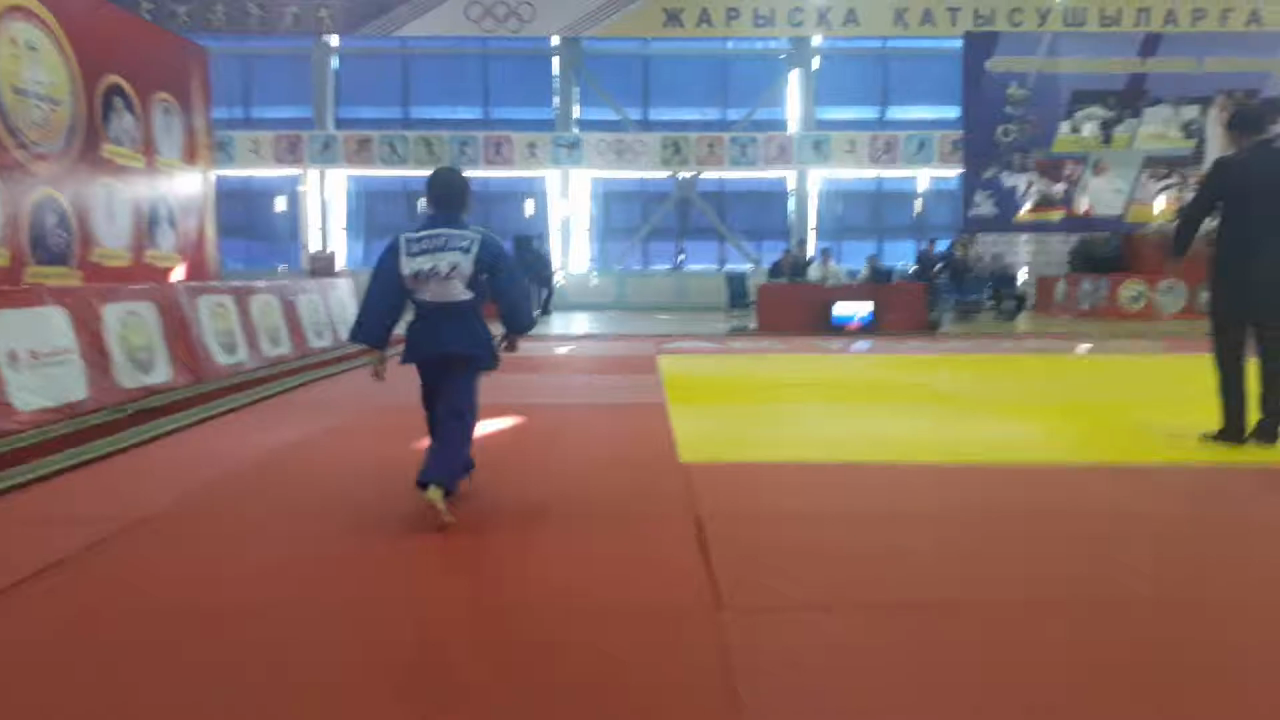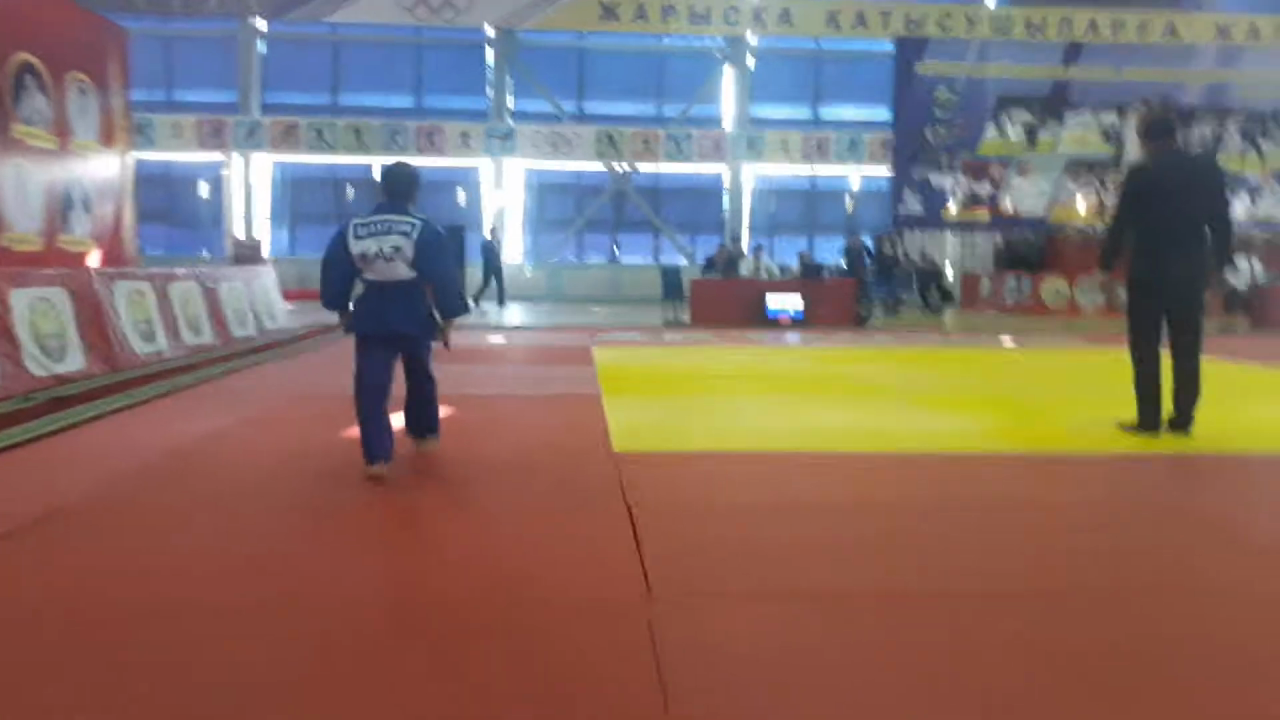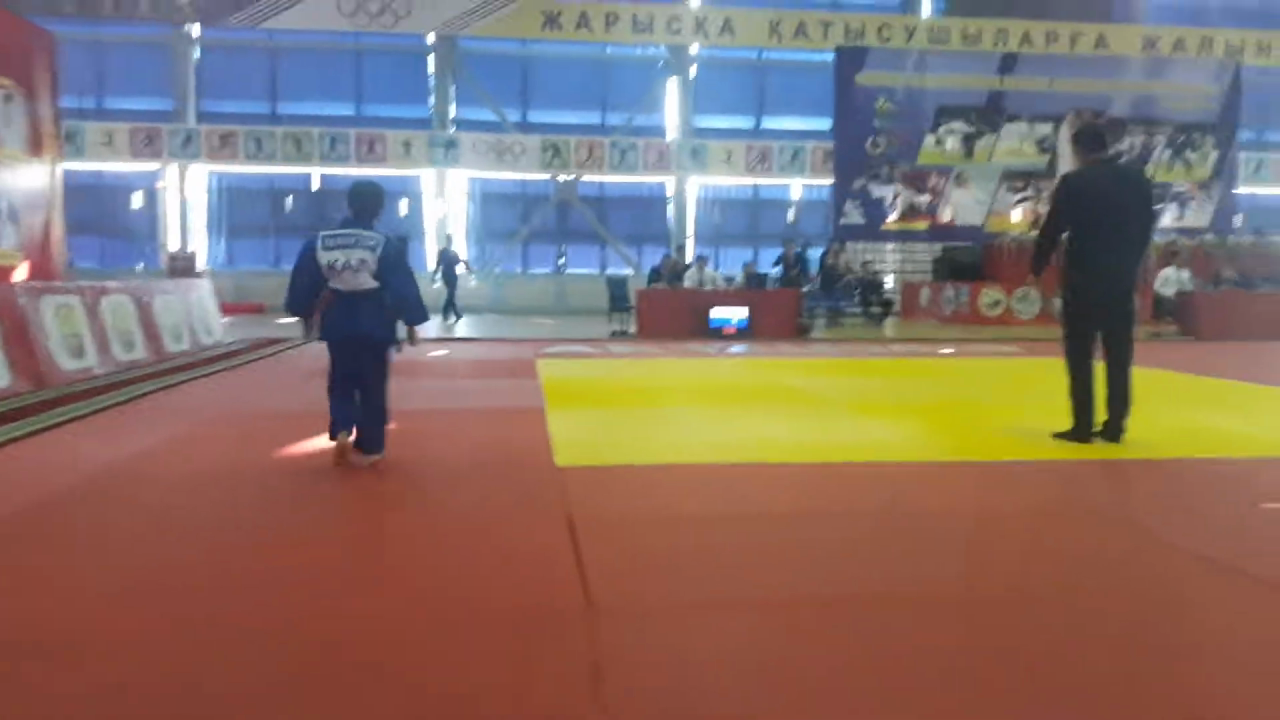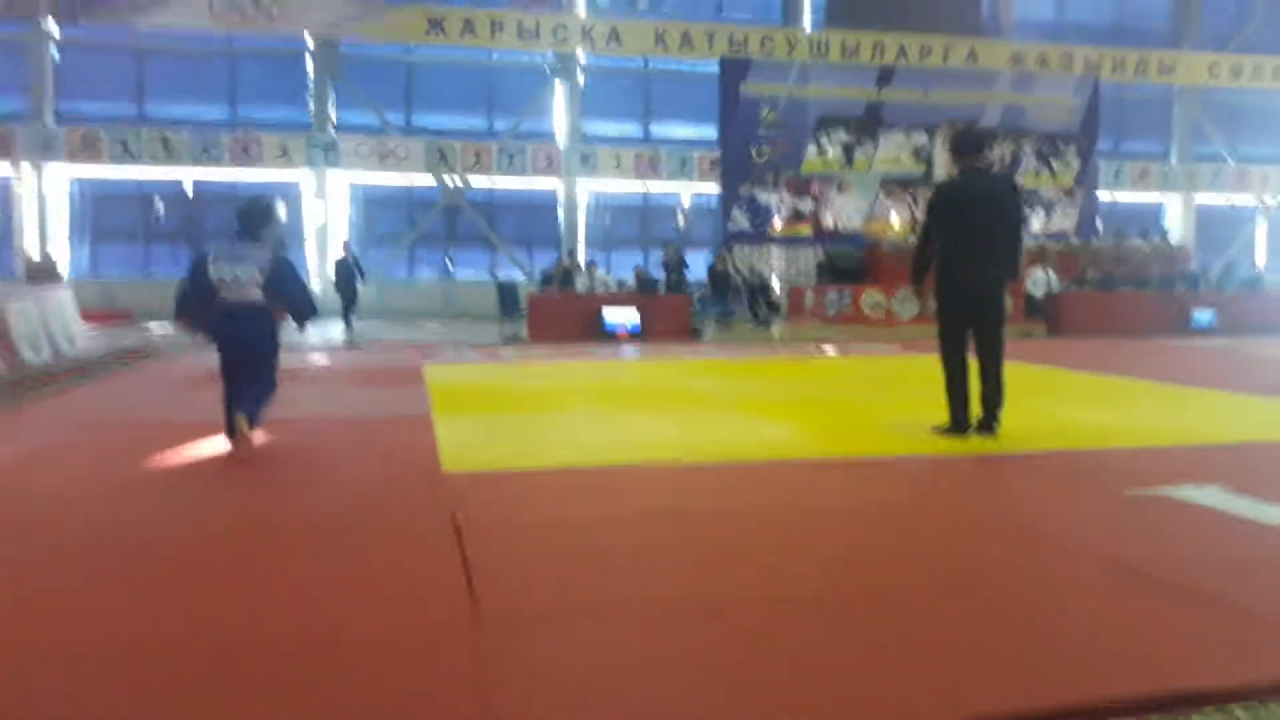
dt=0.3s
person 1, frame 1
left shoulder: (1229, 166)
left elbow: (1196, 210)
left wrist: (1178, 250)
left hip: (1234, 268)
left knee: (1230, 349)
left ankle: (1234, 426)
person 1, frame 2
left shoulder: (1142, 174)
right shoulder: (1207, 170)
left elbow: (1122, 223)
right elbow: (1220, 220)
left wrist: (1107, 264)
right wrist: (1220, 261)
left hip: (1148, 270)
right hip: (1190, 269)
left knee: (1145, 345)
right knee: (1187, 345)
left ankle: (1149, 417)
right ankle: (1183, 416)
person 1, frame 3
left shoulder: (1073, 182)
right shoulder: (1137, 180)
left elbow: (1052, 229)
right elbow: (1145, 228)
left wrist: (1036, 268)
left hip: (1083, 277)
right hip: (1121, 277)
left knee: (1080, 354)
right knee: (1118, 354)
left ankle: (1082, 426)
right ankle: (1115, 424)
person 1, frame 4
left shoulder: (947, 191)
right shoulder: (1007, 187)
left elbow: (929, 238)
right elbow: (1014, 235)
left wrist: (917, 277)
right wrist: (1009, 272)
left hip: (954, 281)
right hip: (991, 280)
left knee: (954, 351)
right knee: (990, 352)
left ankle: (960, 420)
right ankle: (989, 419)
person 2, frame 1
left shoulder: (402, 246)
right shoulder: (483, 243)
left elbow: (381, 299)
right elbow: (511, 291)
left wrist: (377, 347)
right wrist: (514, 330)
left hip: (424, 339)
right hip: (466, 339)
left knee: (437, 410)
right knee: (458, 413)
left ankle: (453, 470)
right ankle: (437, 483)
person 2, frame 2
left shoulder: (352, 230)
right shoulder: (424, 230)
left elbow: (334, 274)
right elbow: (443, 277)
left wrist: (343, 308)
right wrist: (447, 318)
left hip: (371, 317)
right hip: (412, 316)
left knee: (371, 386)
right knee: (420, 378)
left ankle: (376, 457)
right ankle: (424, 434)
person 2, frame 3
left shoulder: (319, 243)
right shoulder: (386, 246)
left elbow: (302, 284)
right elbow: (404, 289)
left wrist: (306, 315)
right wrist: (410, 323)
left hip: (338, 322)
right hip: (374, 325)
left knee: (341, 382)
right knee: (372, 387)
left ankle: (342, 435)
right ankle: (369, 448)
person 2, frame 4
left shoulder: (213, 254)
right shoulder: (273, 260)
left elbow: (191, 291)
right elbow: (295, 293)
left wrist: (196, 320)
right wrist: (301, 316)
left hip: (227, 329)
right hip: (259, 330)
left knee: (233, 381)
right knee: (261, 382)
left ankle: (236, 433)
right ankle: (244, 417)
